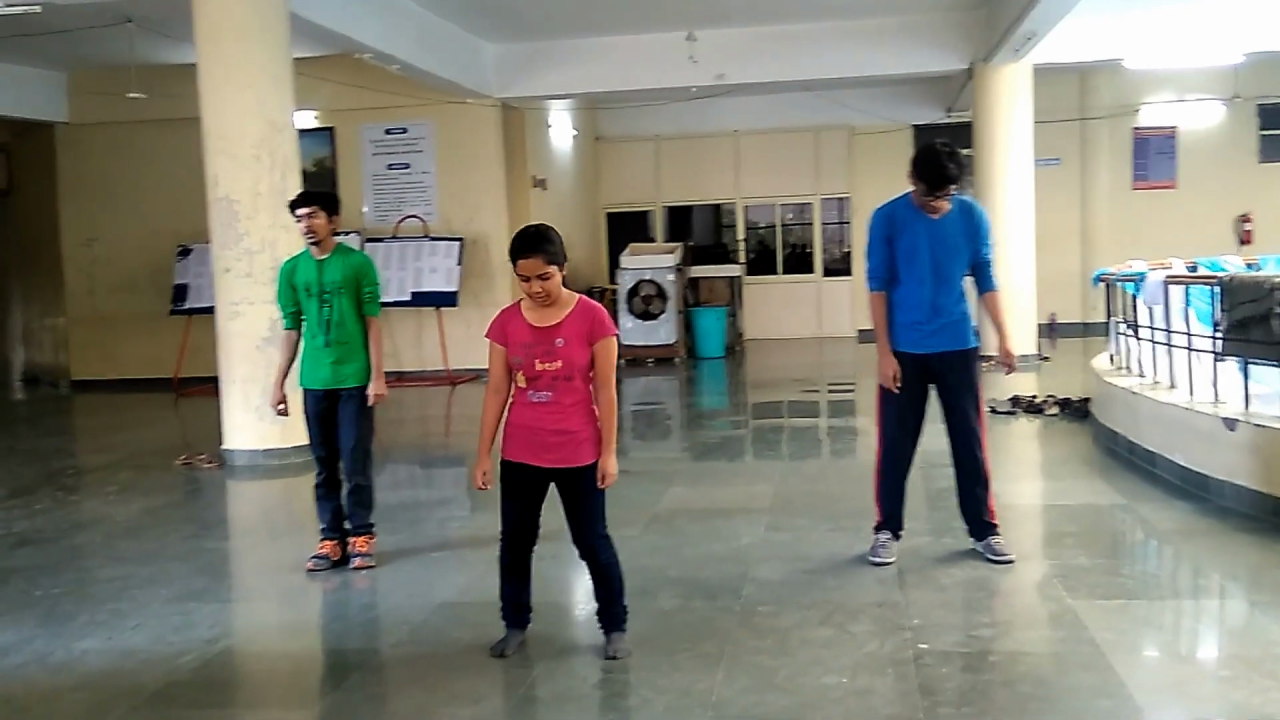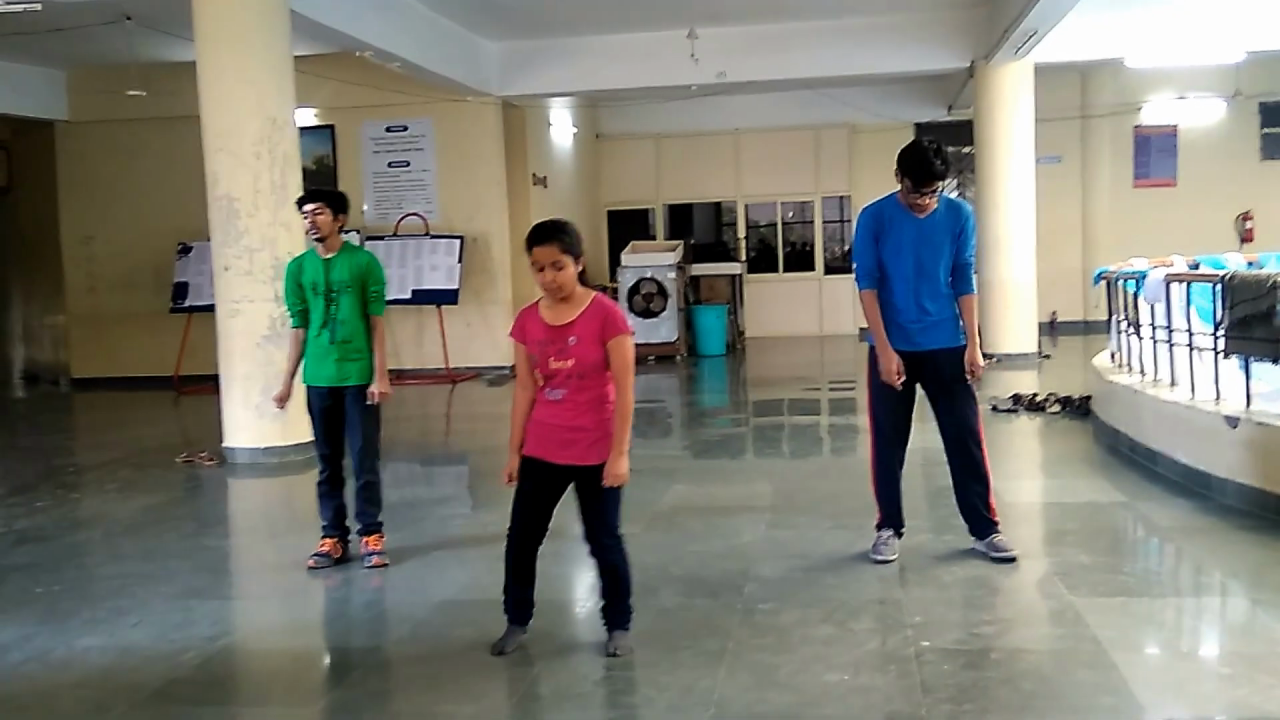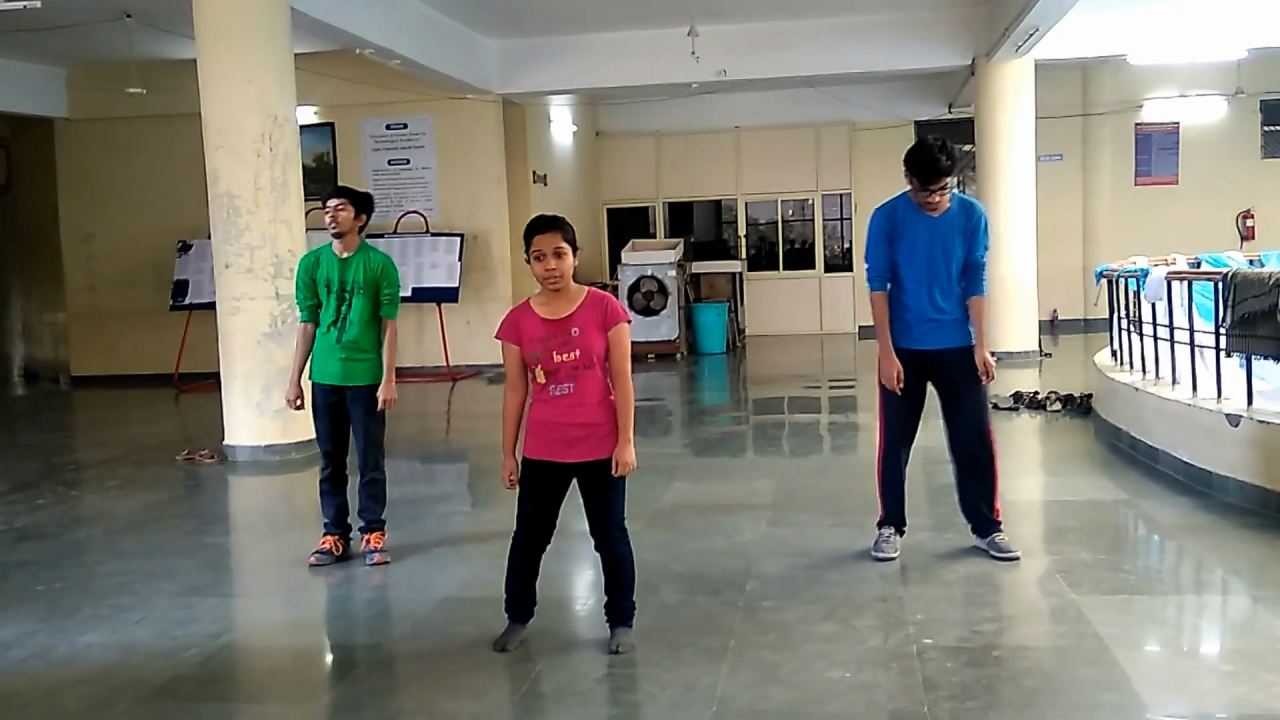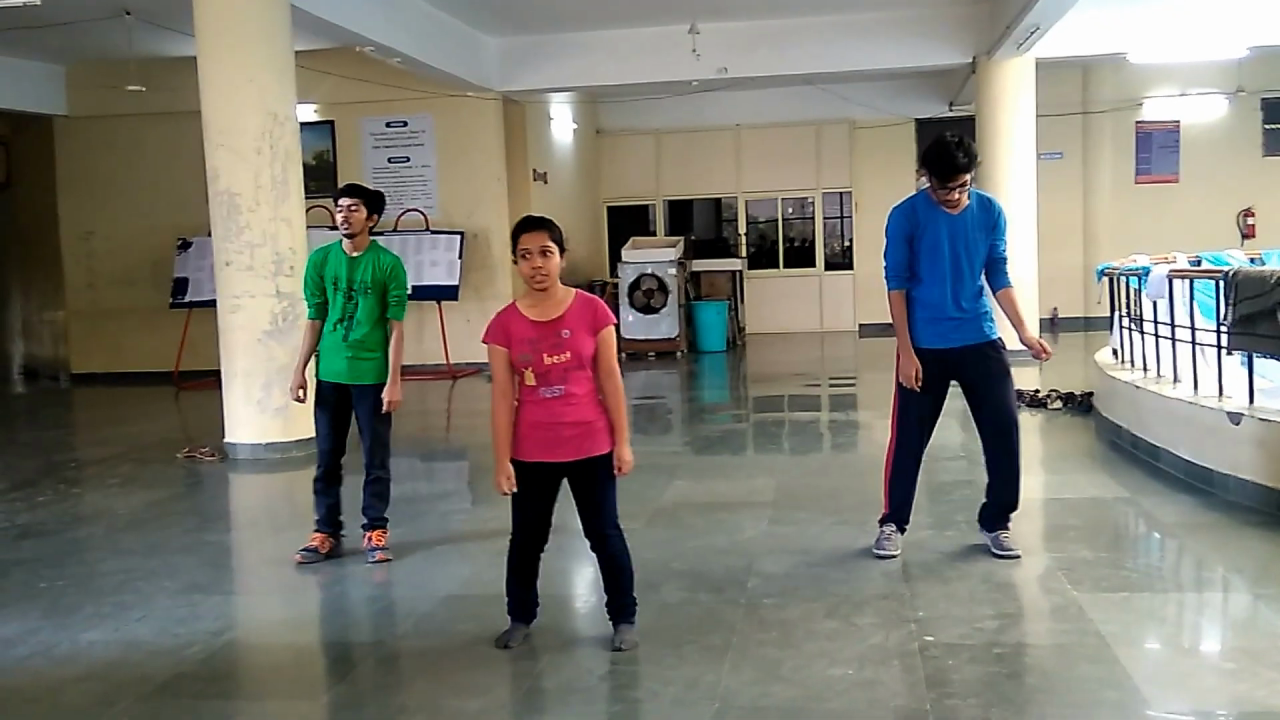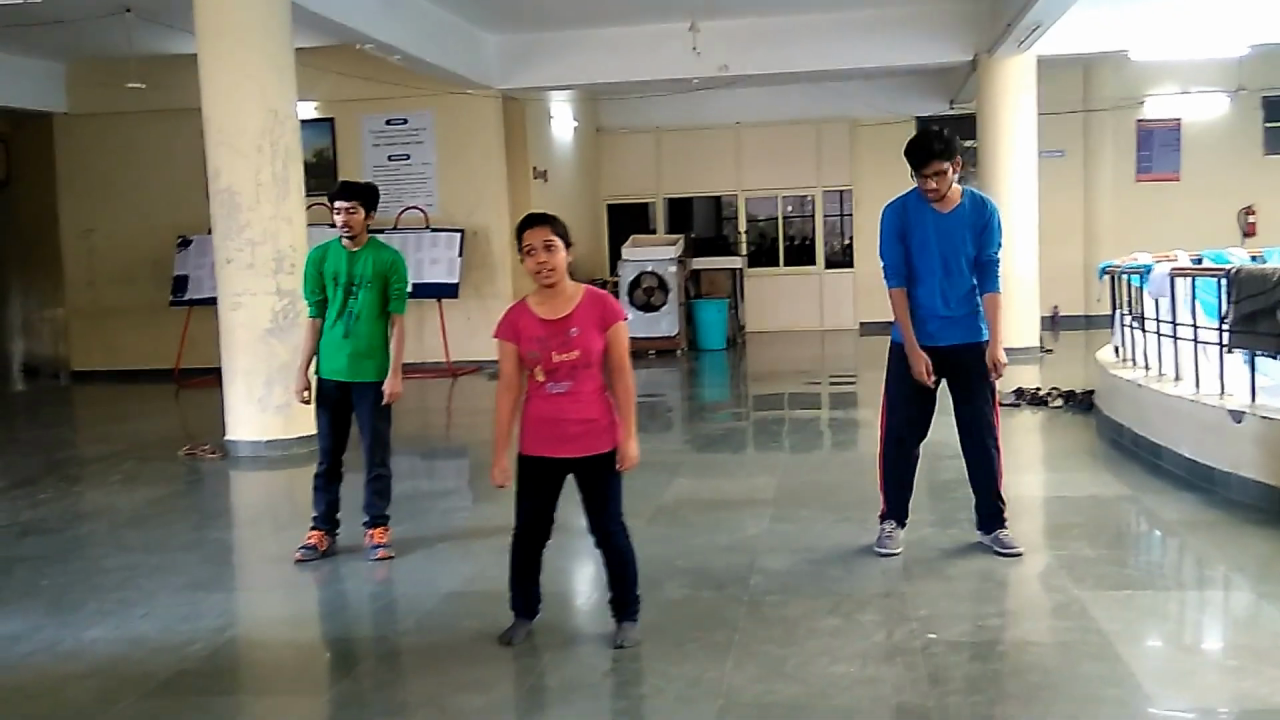
dt=0.3s
person 1, frame 1
left shoulder: (592, 317)
right shoulder: (506, 322)
left elbow: (606, 390)
right elbow: (496, 391)
left wrist: (609, 452)
right wrist: (484, 454)
left hip: (579, 454)
right hip: (520, 455)
left knee: (592, 541)
right knee: (515, 541)
left ankle: (615, 626)
right ankle: (515, 625)
person 1, frame 2
left shoulder: (607, 314)
right shoulder: (527, 320)
left elbow: (623, 389)
right elbow: (525, 389)
left wrist: (619, 453)
right wrist: (514, 450)
left hip: (594, 452)
right hip: (542, 451)
left knee: (604, 539)
right knee: (522, 535)
left ankle: (618, 625)
right ankle: (516, 621)
person 1, frame 3
left shoulder: (604, 307)
right shoulder: (518, 320)
left elbow: (621, 378)
right elbow: (515, 390)
left wrist: (626, 441)
right wrist: (507, 453)
left hip: (600, 447)
right hip: (542, 450)
left knee: (610, 535)
right knee: (529, 536)
left ankle: (621, 622)
right ankle: (517, 618)
person 1, frame 4
left shoulder: (591, 309)
right shoulder: (505, 322)
left elbow: (610, 379)
right elbow: (503, 395)
left wrist: (623, 441)
right wrist: (502, 460)
left hip: (591, 446)
right hip: (532, 452)
left knee: (605, 534)
right knee: (526, 537)
left ankle: (623, 619)
right ankle: (520, 618)
person 1, frame 5
left shoulder: (601, 305)
right shoulder: (515, 319)
left elbow: (621, 373)
right elbow: (508, 389)
left wrist: (630, 435)
right wrist: (499, 454)
left hip: (597, 443)
right hip: (539, 448)
left knee: (609, 531)
right knee: (529, 532)
left ankle: (627, 616)
right ankle: (523, 613)
person 2, frame 1
left shoulder: (972, 216)
right shoulder: (887, 218)
left elbow: (984, 278)
right elbow: (878, 286)
left wrist: (1003, 337)
right wrist: (884, 352)
left hip: (958, 346)
right hip: (903, 348)
left knee: (970, 440)
right knee: (895, 442)
left ankle: (983, 529)
right ankle: (887, 530)
person 2, frame 2
left shoulder: (959, 215)
right shoulder: (874, 218)
left elbow: (965, 281)
right elbow: (867, 285)
left wrist: (973, 344)
right wrist: (885, 348)
left hip: (946, 344)
right hip: (892, 346)
left knee: (966, 436)
right knee: (888, 440)
left ankle: (984, 528)
right ankle: (889, 527)
person 2, frame 3
left shoulder: (972, 215)
right shoulder: (887, 218)
left elbow: (976, 283)
right elbow: (878, 286)
left wrist: (980, 344)
right wrist: (886, 352)
left hip: (958, 344)
right hip: (904, 346)
left knee: (976, 436)
right knee: (895, 439)
left ankle: (987, 526)
right ankle: (891, 525)
person 2, frame 4
left shoulder: (990, 211)
right shoulder: (905, 215)
left elbow: (998, 276)
right elbow: (897, 284)
left wrist: (1024, 331)
right wrist: (905, 352)
left hip: (980, 340)
right hip: (924, 345)
left knee: (1004, 431)
right knee: (908, 438)
left ankle: (995, 522)
right ankle: (893, 523)
person 2, frame 5
left shoulder: (982, 210)
right shoulder: (897, 213)
left elbow: (989, 279)
right elbow: (896, 281)
left wrist: (995, 341)
right wrist: (914, 347)
left hip: (969, 341)
right hip: (914, 342)
left knee: (983, 435)
right knee: (899, 434)
left ankle: (992, 523)
right ankle: (893, 519)
person 3, frame 1
left shoulder: (358, 263)
right shoulder: (291, 270)
left elbow: (372, 323)
right elbow: (292, 331)
left wrist: (377, 376)
right wrist: (279, 384)
left hip: (354, 378)
right hip: (315, 381)
left knee: (356, 462)
right knee: (325, 465)
left ankle: (361, 535)
right ankle: (332, 538)
person 3, frame 2
left shoulder: (363, 262)
right shoulder: (298, 268)
left elbow: (376, 322)
right elbow: (299, 329)
left wrist: (381, 374)
right wrist: (287, 382)
left hip: (359, 376)
right hip: (319, 378)
left knee: (365, 460)
right knee: (328, 462)
left ankle: (371, 535)
right ankle: (333, 536)
person 3, frame 3
left shoulder: (380, 264)
right shoulder: (311, 263)
left elbow: (389, 326)
right elbow: (307, 325)
left wrist: (388, 380)
right wrist: (294, 379)
left hip: (366, 377)
right hip: (325, 377)
left knee: (370, 460)
right knee: (331, 461)
left ankle: (373, 533)
right ankle: (335, 535)
person 3, frame 4
left shoulder: (389, 264)
right shoulder: (320, 260)
left elbow: (396, 327)
right elbow: (315, 320)
left wrist: (394, 381)
right wrist: (299, 370)
left hip: (372, 375)
right hip: (330, 374)
left knee: (376, 458)
right knee: (327, 458)
left ankle: (375, 531)
right ankle: (326, 533)
person 3, frame 5
left shoulder: (388, 259)
right shoulder: (319, 257)
left elbow: (396, 321)
right elbow: (315, 319)
left wrist: (395, 373)
right wrist: (303, 371)
left hip: (372, 373)
right hip: (330, 373)
left knee: (377, 455)
right knee: (328, 456)
left ankle: (377, 528)
right ankle: (323, 530)
